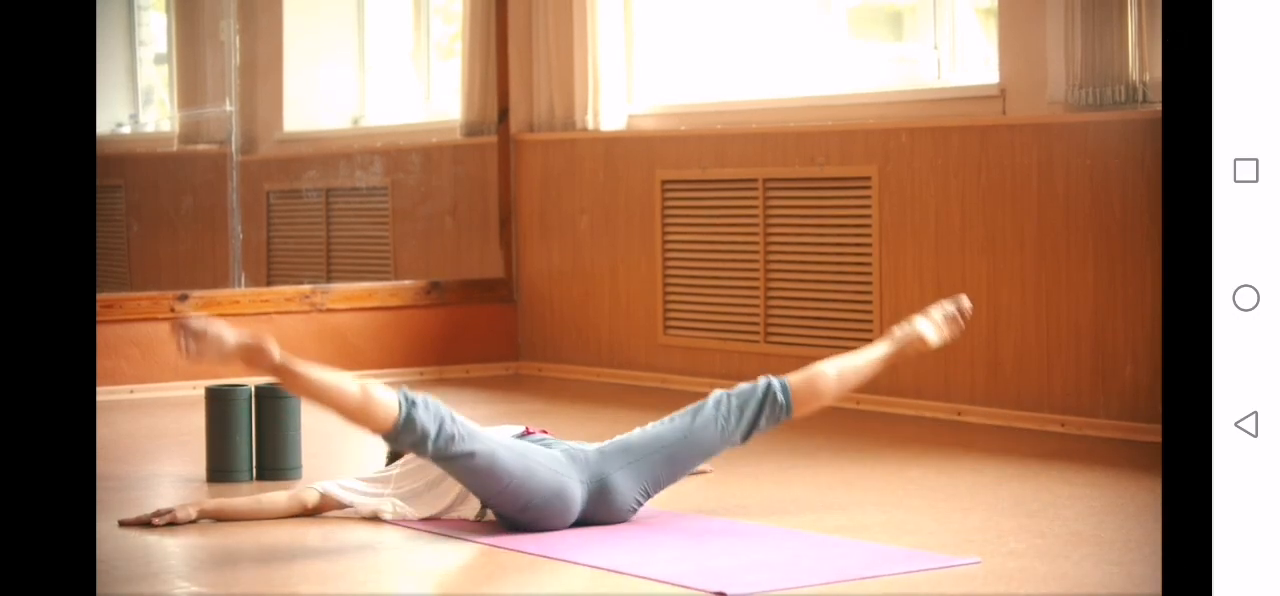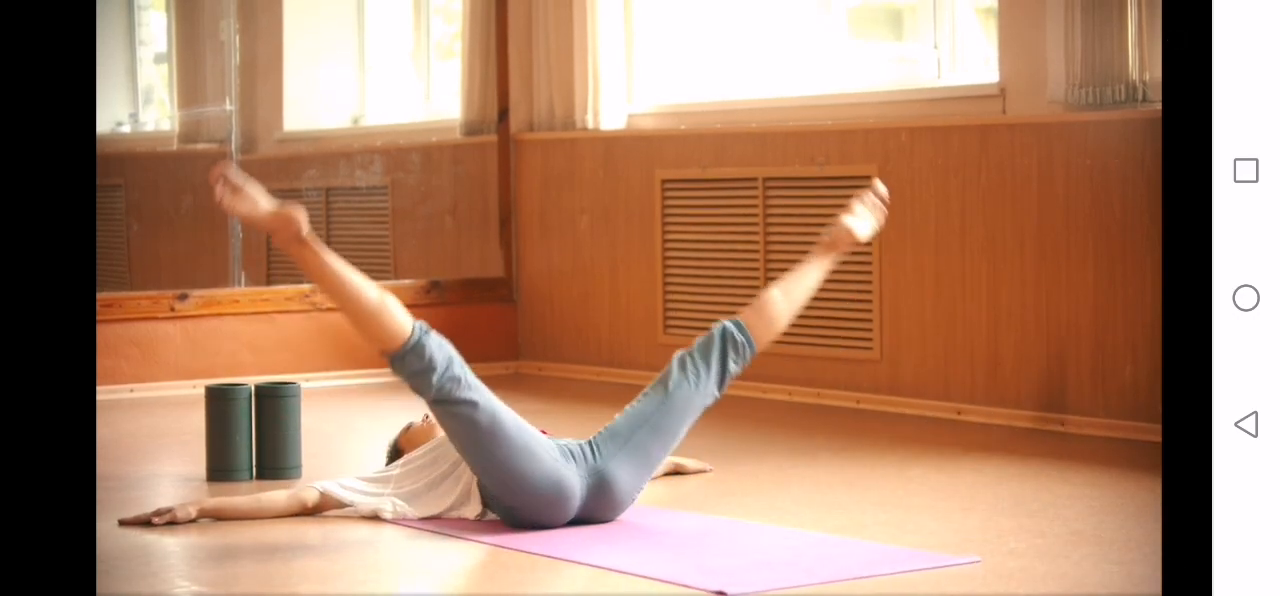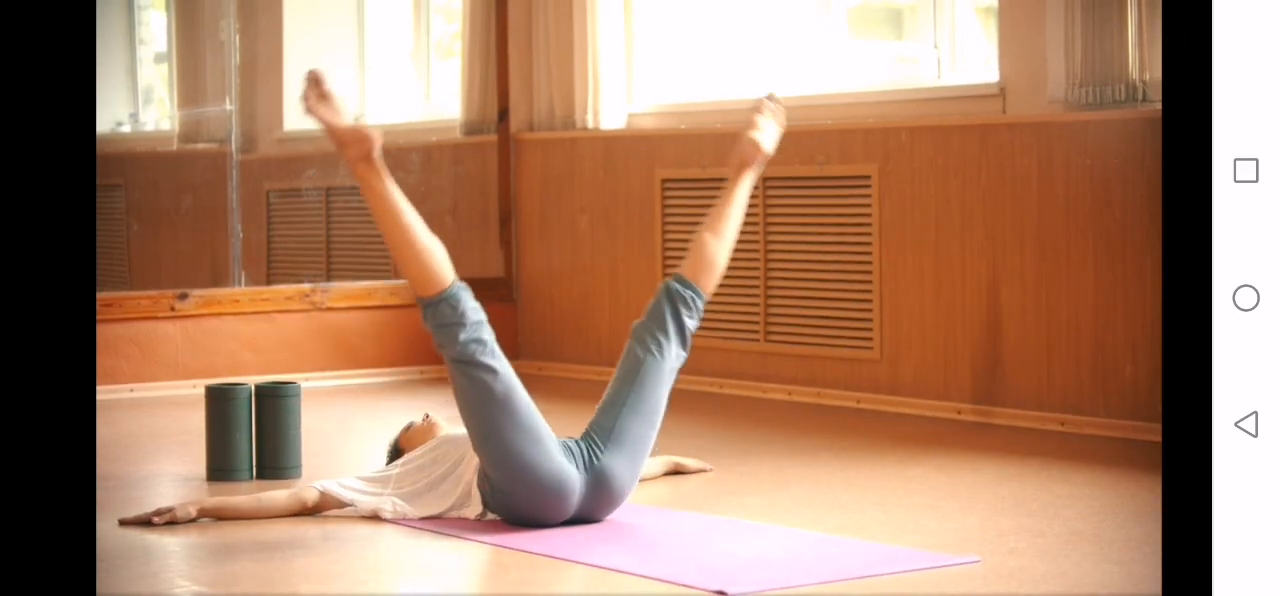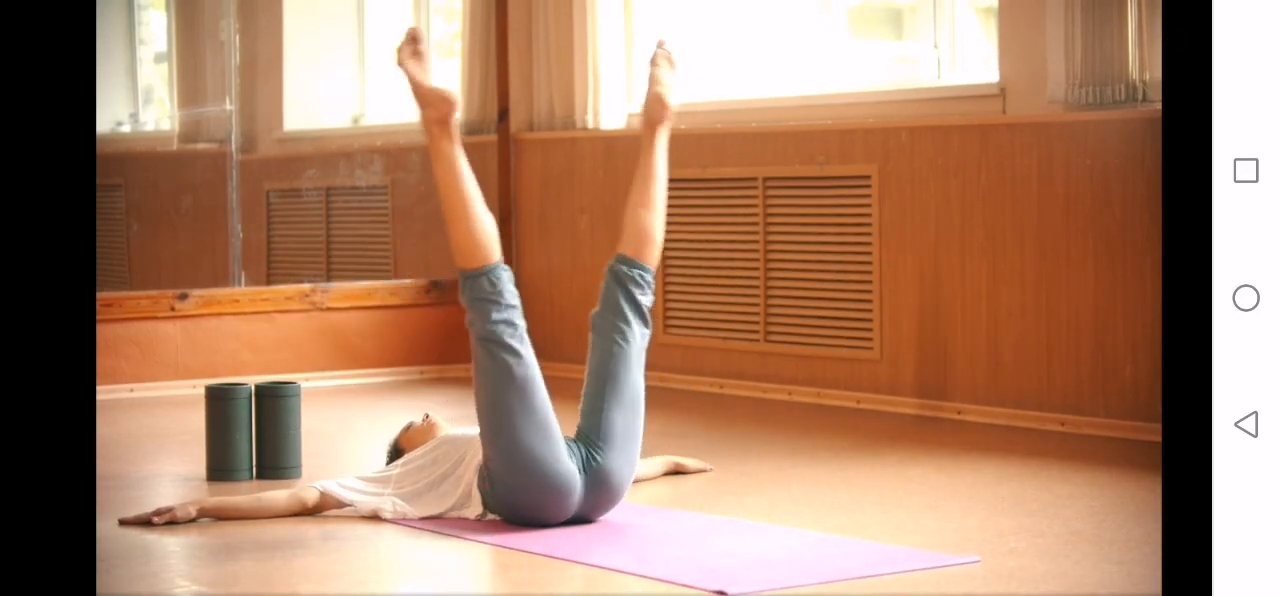
dt=0.4s
person 1, frame 1
left shoulder: (454, 464)
right shoulder: (398, 481)
right elbow: (301, 495)
right wrist: (200, 508)
left hip: (585, 469)
right hip: (546, 486)
left knee: (759, 399)
person 1, frame 2
left shoulder: (470, 457)
right shoulder: (400, 480)
right elbow: (297, 497)
left wrist: (668, 437)
right wrist: (198, 507)
left hip: (593, 477)
right hip: (542, 489)
left knee: (719, 350)
right knee: (450, 358)
person 1, frame 3
left shoulder: (487, 455)
right shoulder: (403, 477)
right elbow: (300, 496)
left wrist: (656, 450)
right wrist: (202, 506)
left hip: (592, 474)
right hip: (540, 490)
left knee: (674, 311)
right knee: (457, 321)
person 1, frame 4
left shoulder: (470, 452)
right shoulder: (405, 475)
right elbow: (300, 498)
left wrist: (661, 461)
right wrist: (199, 507)
left hip: (592, 483)
right hip: (536, 488)
left knee: (628, 292)
right knee: (495, 305)
